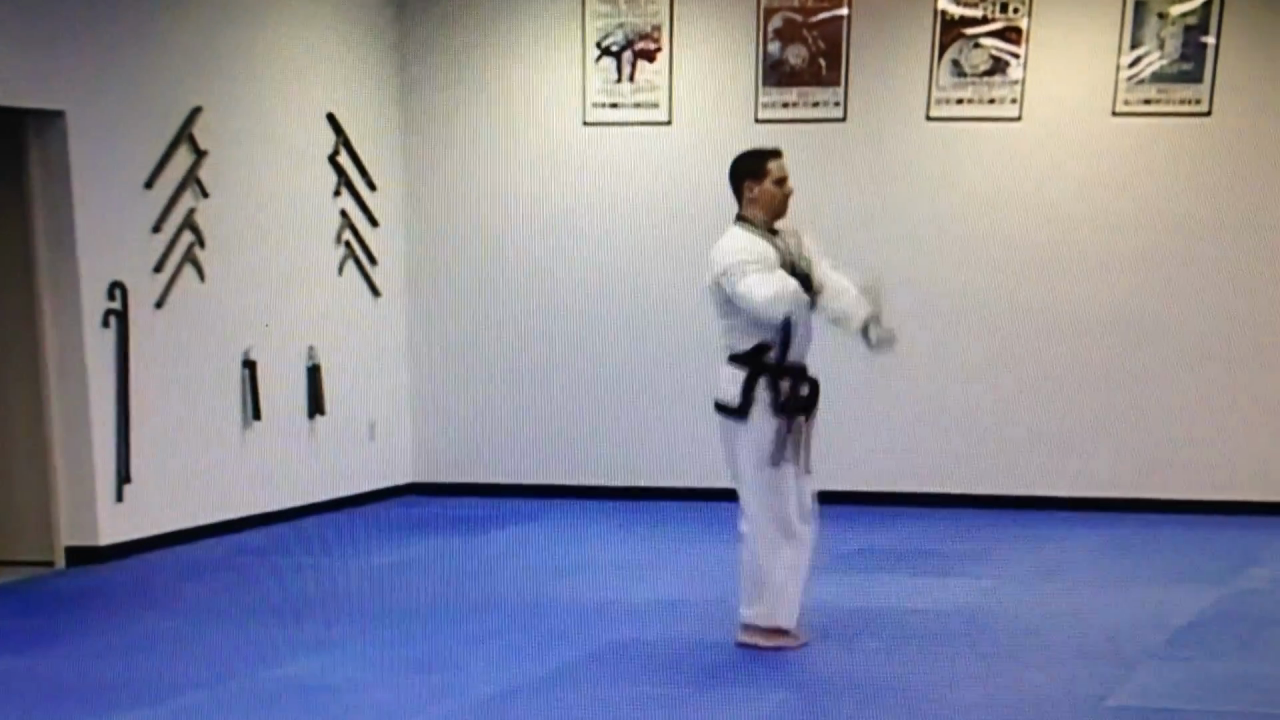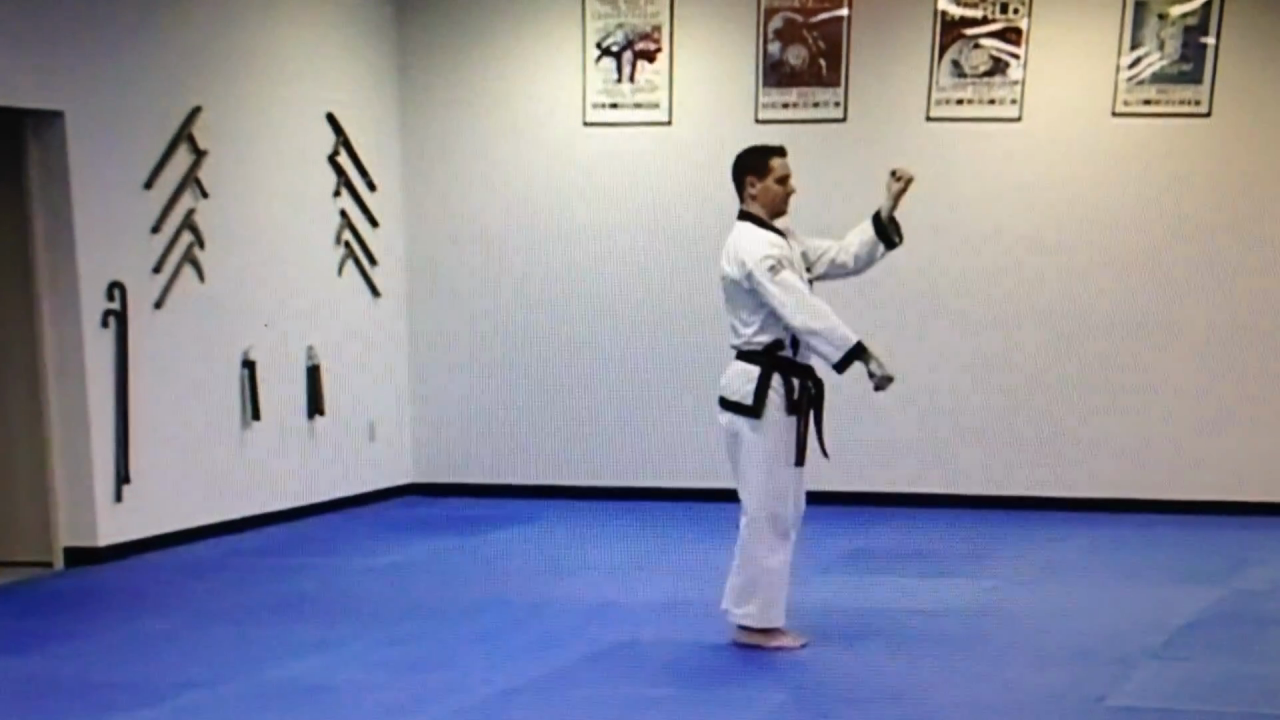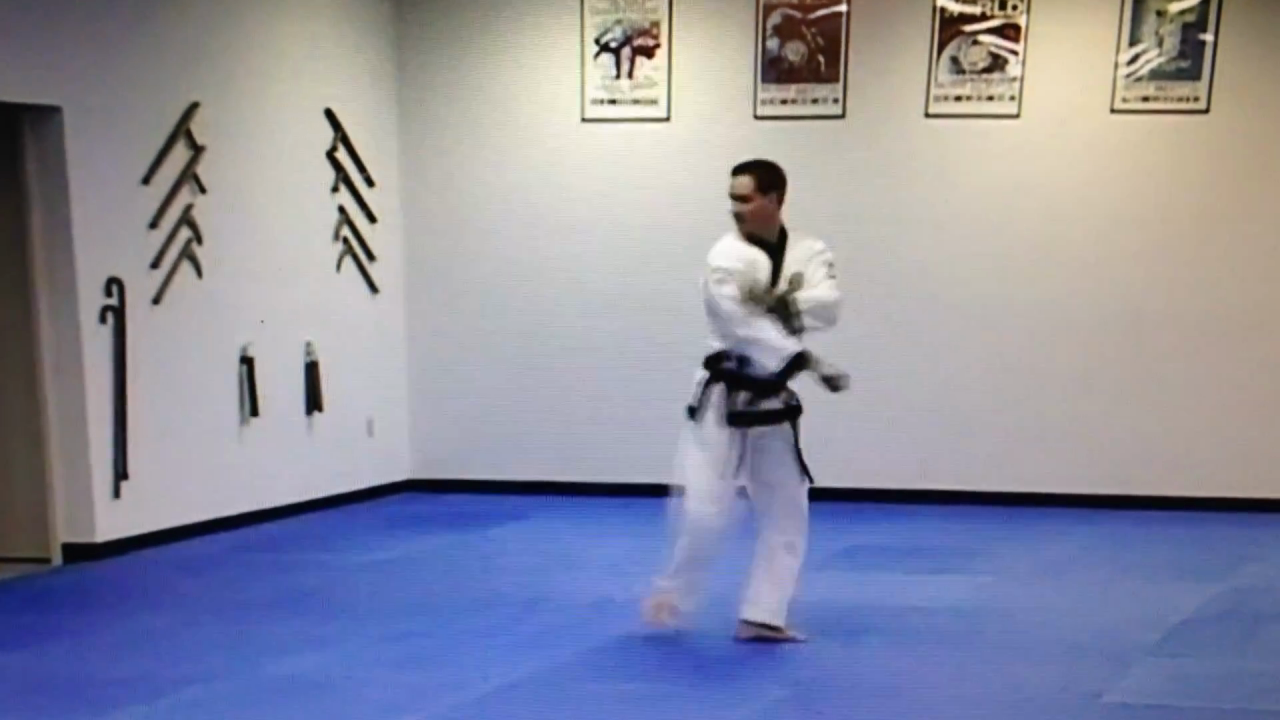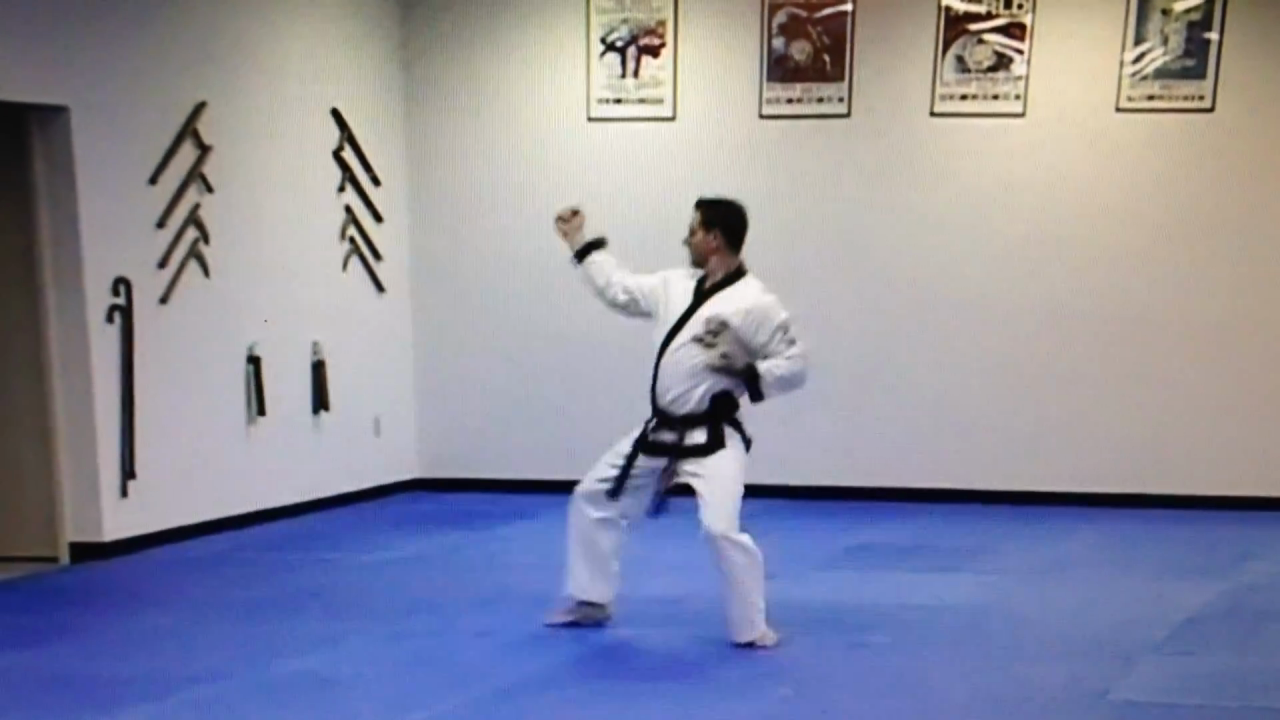
dt=0.5s
person 1, frame 1
left shoulder: (788, 243)
right shoulder: (734, 251)
left elbow: (831, 288)
right elbow: (771, 307)
left wrist: (867, 319)
right wrist: (803, 278)
left hip: (785, 392)
right hip: (755, 395)
left knee: (797, 511)
right knee: (769, 513)
left ankle: (774, 615)
right ankle: (760, 621)
person 1, frame 2
left shoulder: (778, 241)
right shoulder: (752, 246)
left elbow: (844, 257)
right elbow: (803, 311)
left wrist: (888, 208)
right wrist: (865, 356)
left hip: (777, 389)
right hip: (762, 391)
left knee: (783, 510)
right knee: (767, 510)
left ankle: (759, 615)
right ankle: (754, 622)
person 1, frame 3
left shoulder: (808, 251)
right shoulder: (726, 258)
left elbow: (826, 305)
right elbow: (748, 325)
left wrist: (780, 301)
right wrist: (814, 365)
left hip: (774, 403)
right hip: (725, 398)
left knee: (787, 514)
right knee: (708, 510)
left ankle: (763, 616)
right ankle: (670, 594)
person 1, frame 4
left shoulder: (755, 304)
right shoulder: (676, 284)
left elbow: (794, 366)
right elbow: (623, 292)
left wrist: (747, 374)
right wrist: (582, 245)
left hip: (711, 440)
right hip: (659, 433)
left knee: (722, 529)
right knee: (593, 500)
left ankle: (751, 627)
right ankle: (590, 601)
